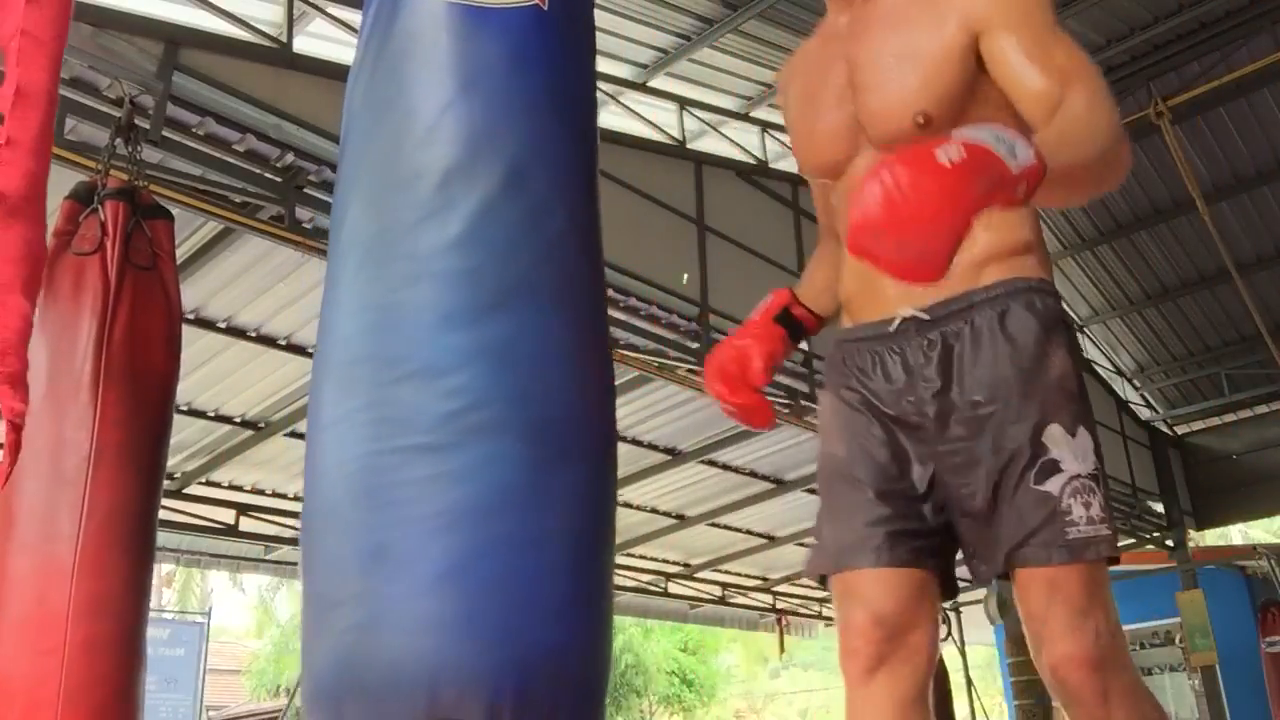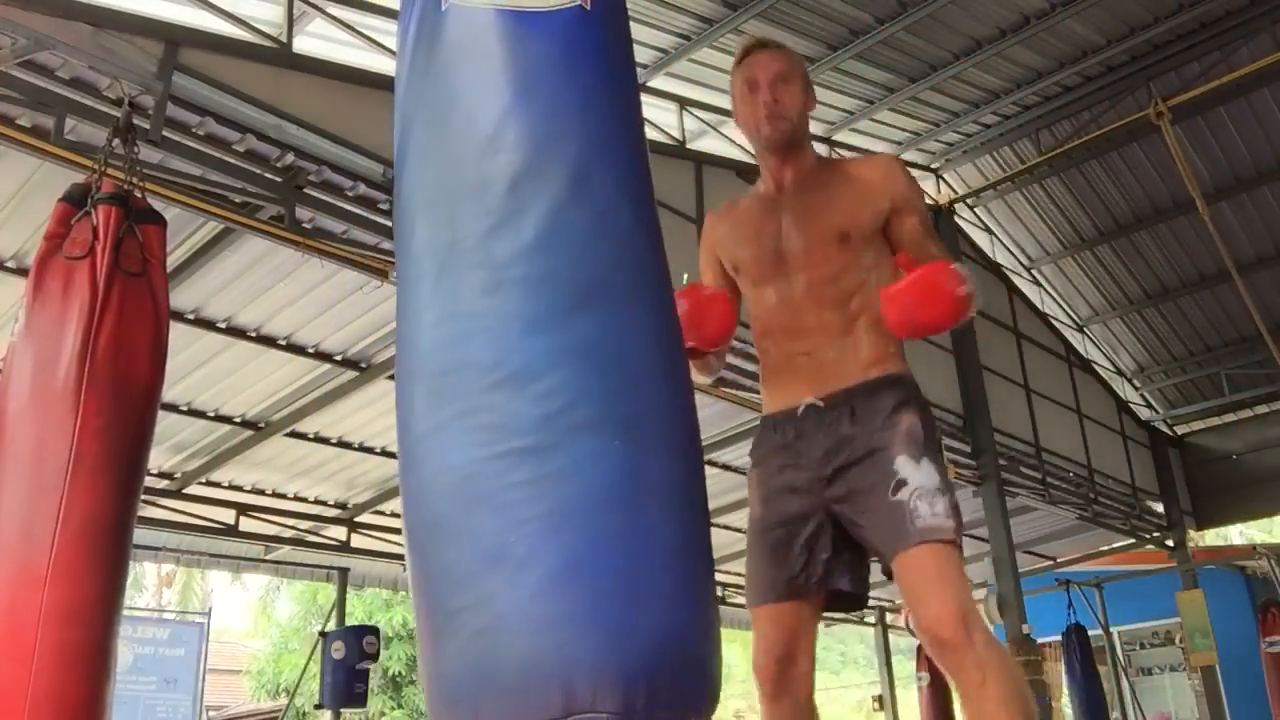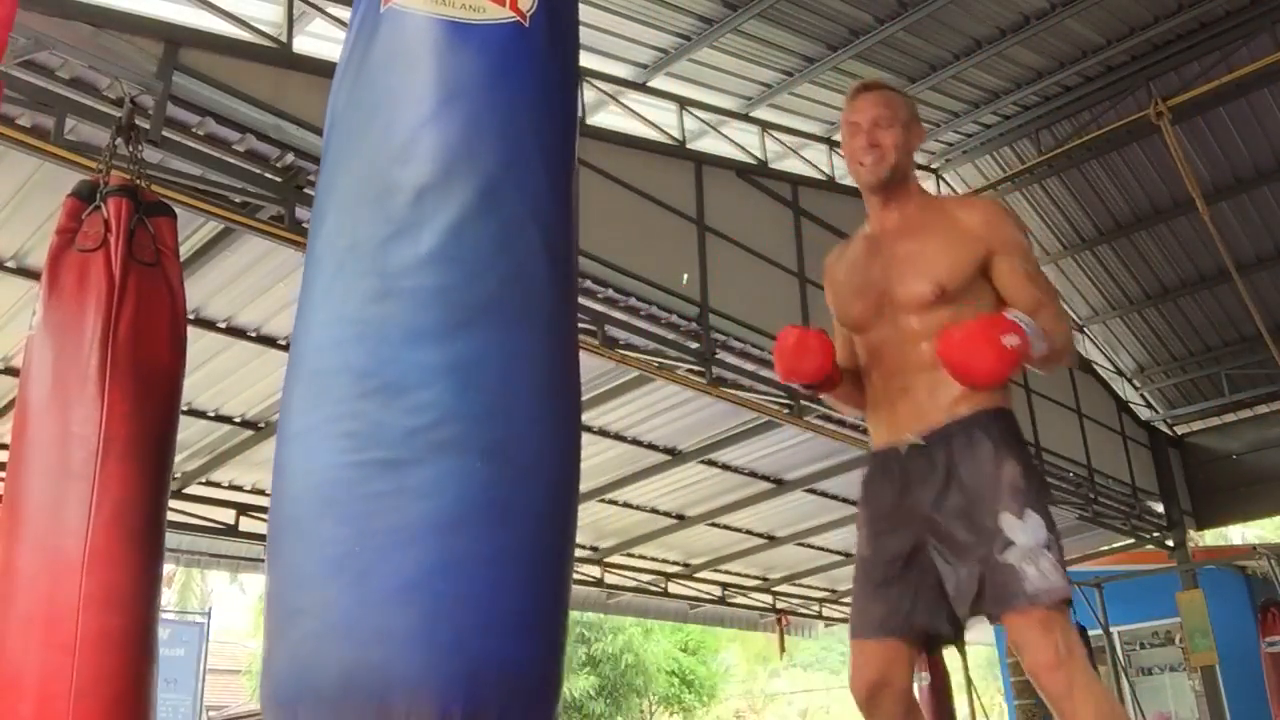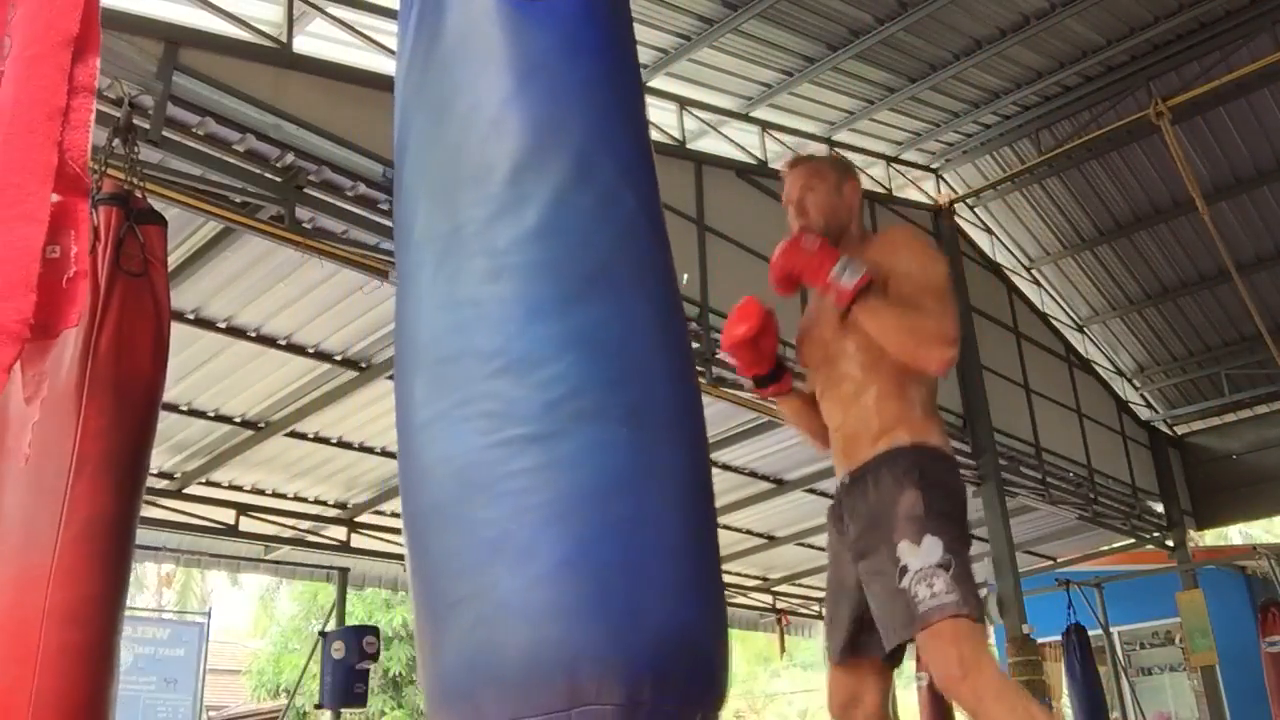
dt=1s
person 1, frame 1
right shoulder: (802, 76)
left elbow: (1102, 148)
left wrist: (986, 166)
right wrist: (774, 325)
left hip: (997, 342)
right hip: (864, 374)
left knee: (1080, 656)
right knee: (876, 650)
person 1, frame 2
left shoulder: (875, 178)
right shoulder: (725, 227)
left elbow: (939, 277)
right elbow: (707, 354)
left wrist: (947, 293)
right wrist: (682, 340)
left hip: (879, 419)
right hip: (784, 444)
left knee: (946, 618)
person 1, frame 3
left shoulder: (976, 222)
right shoulder: (842, 266)
left elbow: (1060, 340)
left wrist: (1023, 337)
right wrist: (820, 377)
left hip: (978, 451)
right hip: (892, 474)
left knee: (1053, 662)
person 1, frame 4
left shoulder: (900, 248)
right shoulder: (820, 308)
left elbow: (936, 350)
left wrist: (840, 278)
right wrist: (765, 369)
left hip: (915, 482)
right hip: (855, 504)
left knee: (962, 671)
